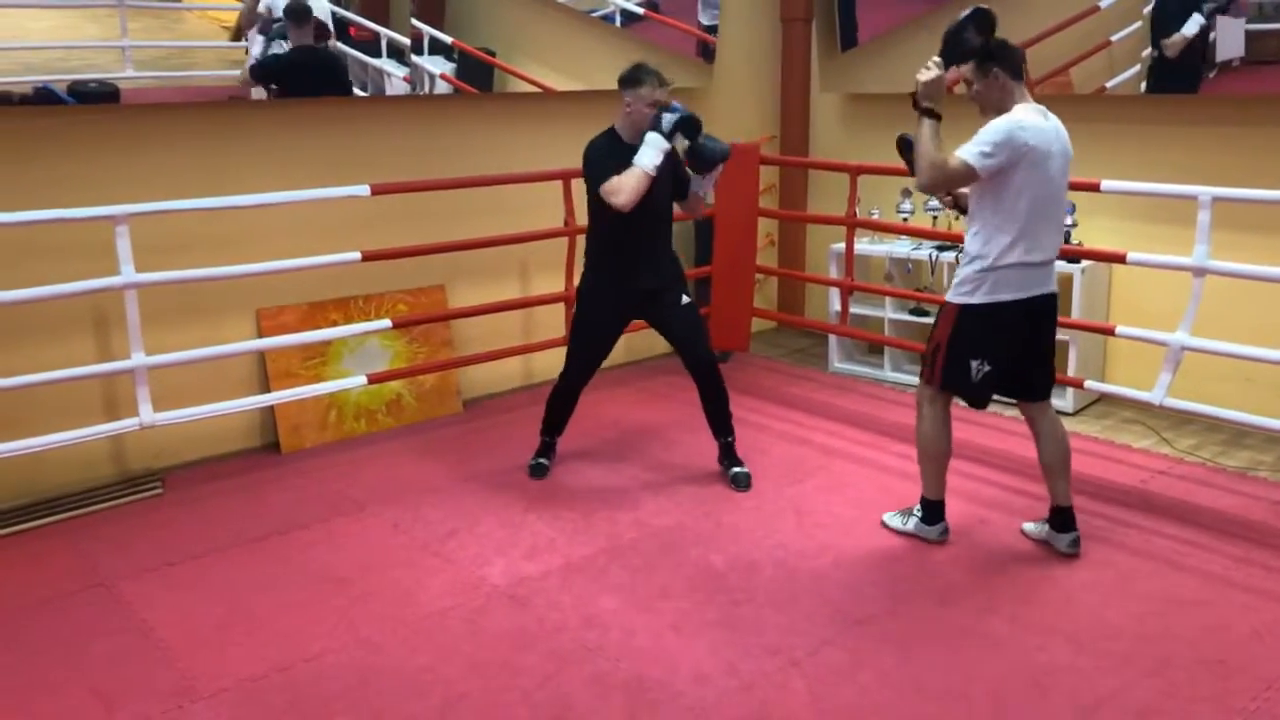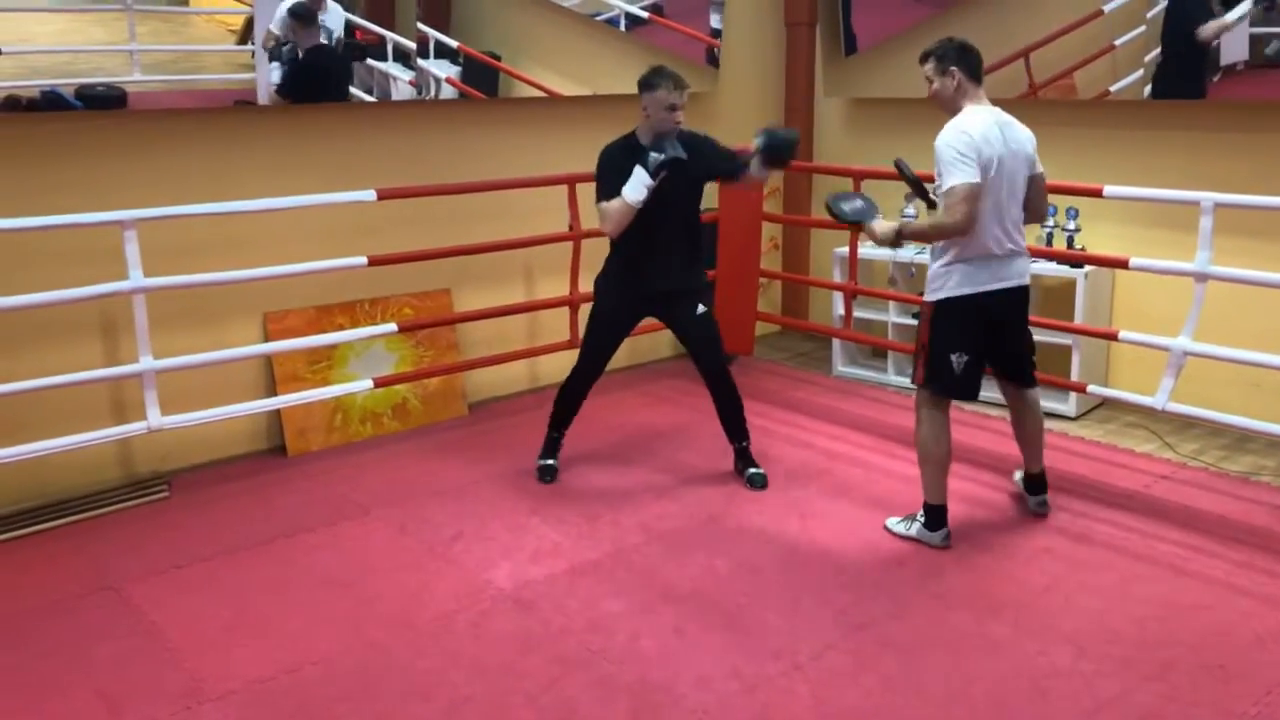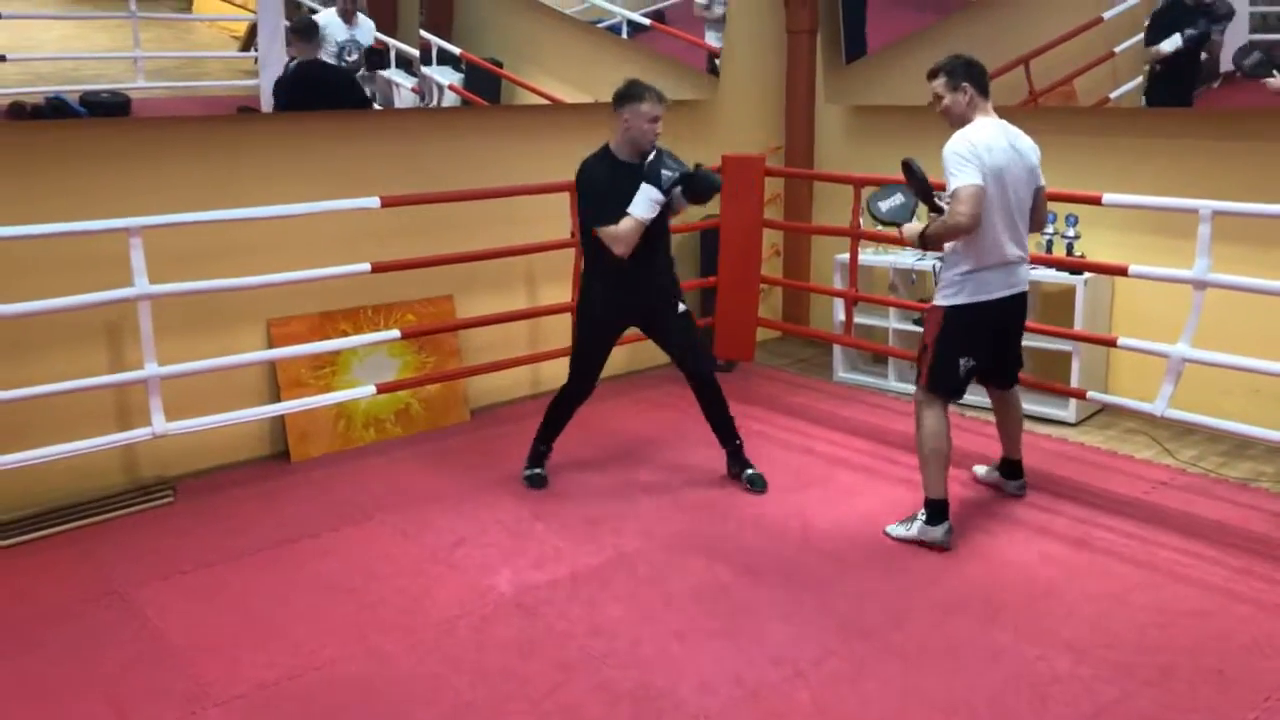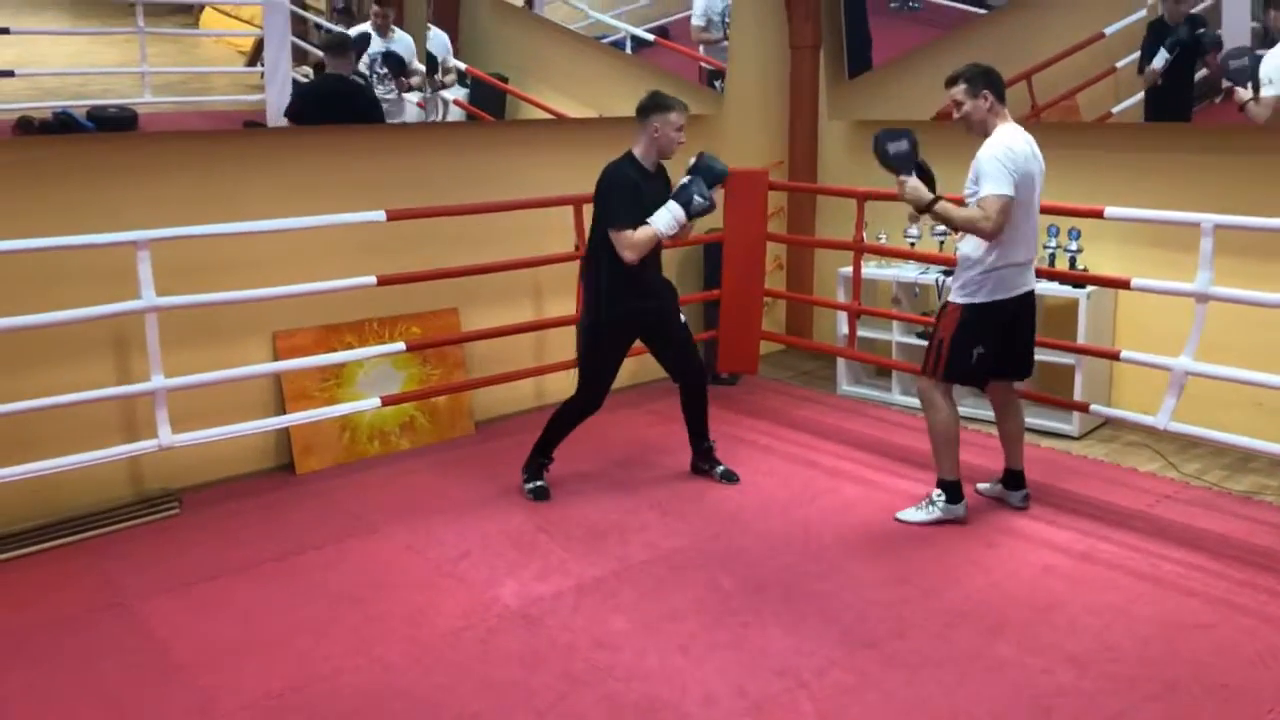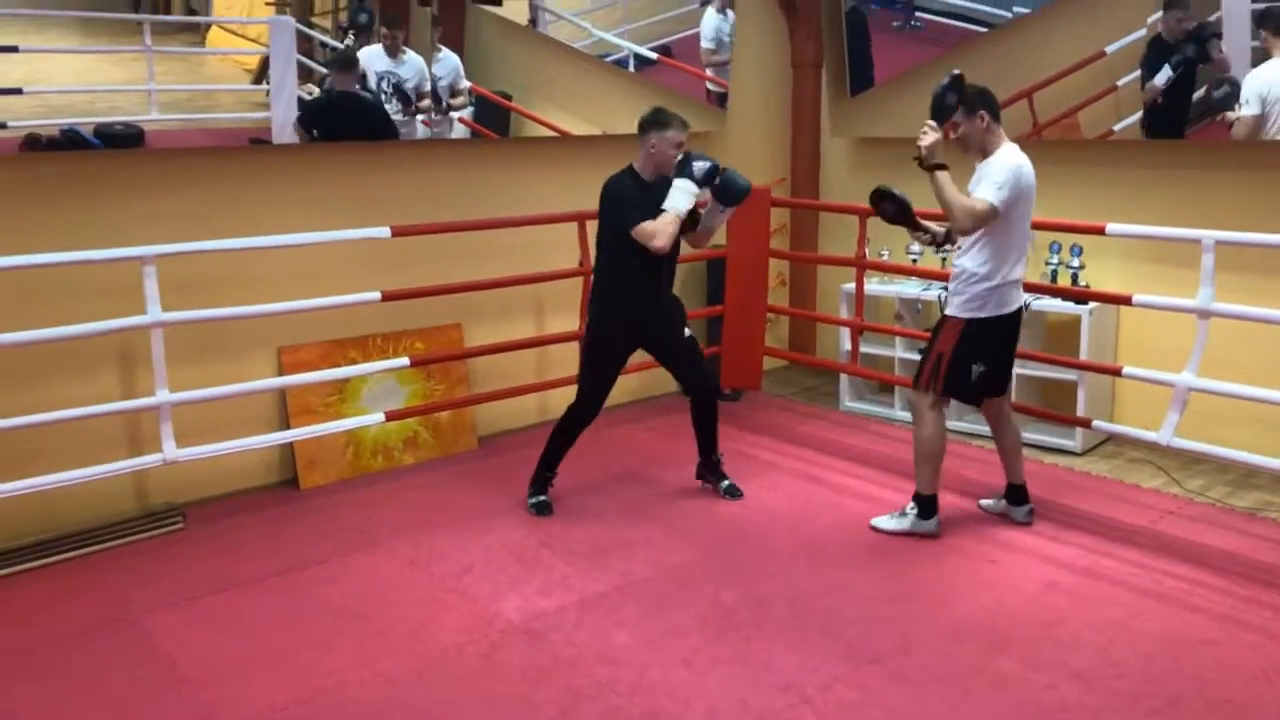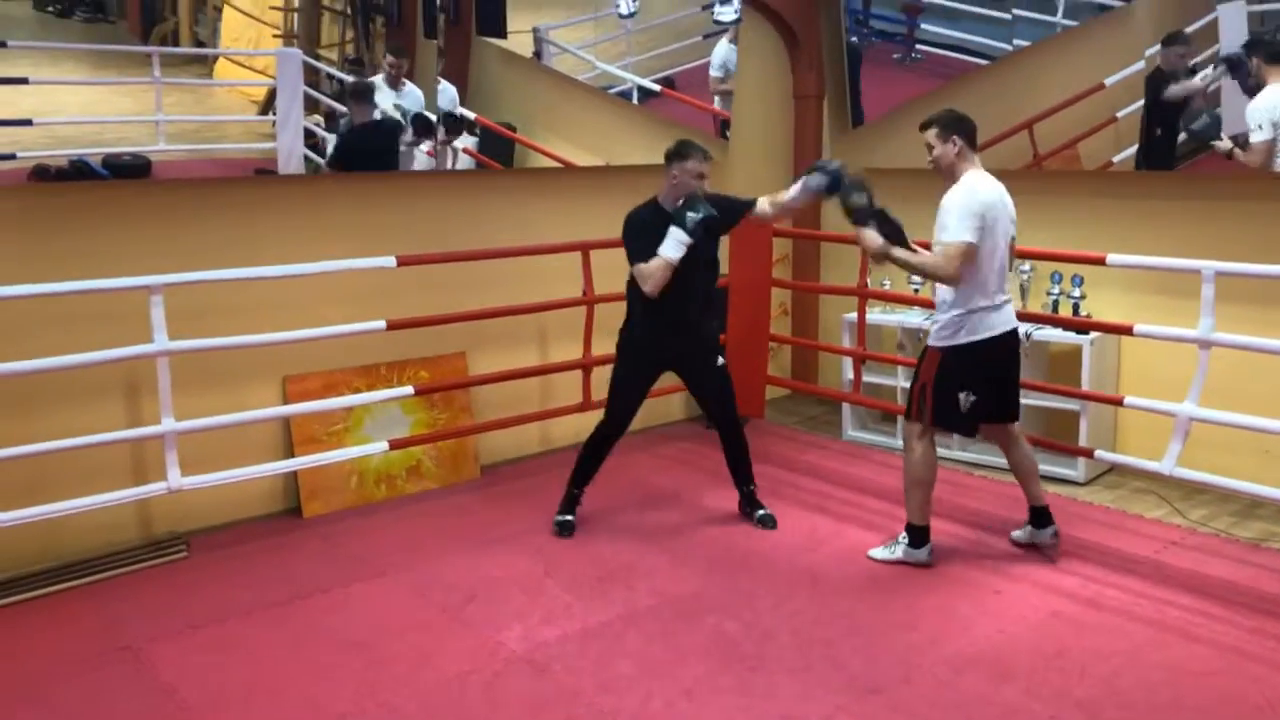
dt=0.3s
person 1, frame 1
left shoulder: (1007, 131)
right shoulder: (1053, 130)
left elbow: (933, 178)
left wrist: (928, 109)
right wrist: (969, 197)
left hip: (986, 293)
right hip: (1038, 290)
left knee: (933, 394)
right knee: (1037, 403)
left ankle: (930, 515)
right ankle: (1060, 523)
person 1, frame 2
left shoulder: (959, 134)
right shoulder: (1019, 132)
left elbow: (958, 220)
right elbow: (1034, 209)
left wrist: (896, 232)
left hip: (960, 289)
right hip: (1012, 282)
left knee: (932, 399)
right knee: (1018, 385)
left ankle: (933, 519)
right ankle: (1036, 485)
person 1, frame 3
left shoulder: (964, 144)
right shoulder: (1024, 144)
left elbow: (964, 219)
right elbow: (1037, 217)
left wrist: (923, 233)
left hip: (967, 293)
right hip: (1012, 287)
left knee: (929, 398)
right knee: (1002, 384)
left ankle: (934, 515)
right ankle: (1011, 470)
person 1, frame 4
left shoulder: (997, 150)
right shoulder: (1024, 145)
left elbow: (989, 224)
left wrist: (930, 204)
right wrist: (947, 209)
left hip: (981, 294)
right hip: (1016, 290)
left knee: (933, 385)
right knee: (1001, 386)
left ankle: (949, 496)
right ankle: (1014, 483)
person 1, frame 5
left shoulder: (1004, 166)
right shoulder: (1006, 164)
left elbow: (968, 218)
left wrist: (933, 165)
right wrist: (945, 235)
left hip: (979, 308)
right hip: (1001, 306)
left knee: (926, 400)
right knee: (995, 401)
left ankle: (923, 511)
right ankle: (1017, 498)
person 1, frame 6
left shoulder: (964, 197)
right shoulder: (997, 192)
left elbow: (949, 270)
left wrist: (889, 251)
right wrist: (921, 256)
left hip: (963, 336)
right hip: (1000, 330)
left knee: (919, 430)
right knee: (1004, 428)
left ankle: (916, 540)
right ankle: (1042, 522)
person 2, frame 1
left shoulder: (663, 145)
right shoulder: (602, 149)
left elbow: (691, 205)
right elbow: (623, 198)
left wrist: (706, 174)
right wrist: (656, 141)
left hip: (663, 280)
right hip: (609, 283)
left knee: (704, 362)
right knee: (578, 371)
left ankle: (728, 450)
right ankle: (547, 444)
person 2, frame 2
left shoulder: (694, 147)
right shoulder: (615, 155)
left elbow: (749, 173)
right elbow: (611, 225)
left wrist: (768, 155)
right wrist: (646, 173)
left hip: (680, 284)
right hip: (623, 283)
left knee: (714, 369)
right knee: (588, 369)
left ankle: (743, 453)
right ankle: (551, 445)
person 2, frame 3
left shoulder: (654, 160)
right shoulder: (595, 172)
right elbow: (620, 244)
left wrist: (689, 194)
right wrist: (651, 190)
left hip: (658, 289)
right hip: (605, 296)
left knee: (701, 370)
right knee: (580, 383)
left ankle: (737, 456)
right ankle: (538, 453)
person 2, frame 4
left shoulder: (658, 174)
right shoulder: (618, 178)
left elbow: (676, 234)
right elbow: (629, 250)
left wrist: (698, 198)
right wrist: (676, 208)
left hip: (654, 298)
right hip: (612, 306)
left knee: (694, 375)
right knee: (590, 397)
left ankle: (703, 455)
right ankle: (536, 464)
person 2, frame 5
left shoulder: (670, 185)
right shoulder: (620, 189)
left elbow: (698, 239)
right elbow: (658, 241)
left wrist: (723, 204)
right wrist: (686, 185)
left hip: (660, 311)
right hip: (614, 316)
left knee: (704, 387)
right knee: (588, 404)
left ankle: (710, 467)
right ankle: (541, 480)
person 2, frame 6
left shoulder: (711, 208)
right shoulder: (641, 220)
left elbow: (773, 207)
right elbow: (650, 284)
left wrist: (812, 184)
right wrist: (681, 233)
left hip: (697, 337)
right hip: (645, 340)
left knee: (727, 420)
right knee: (614, 423)
left ankle: (749, 497)
right ankle: (570, 500)
